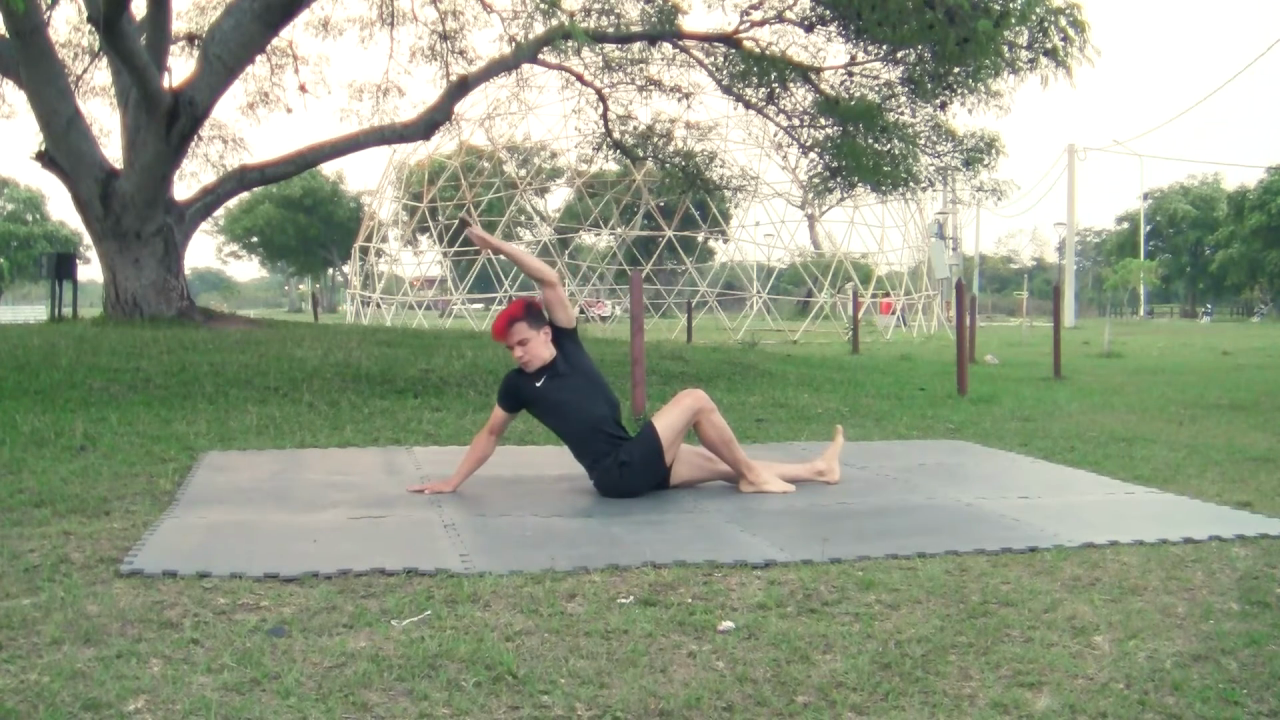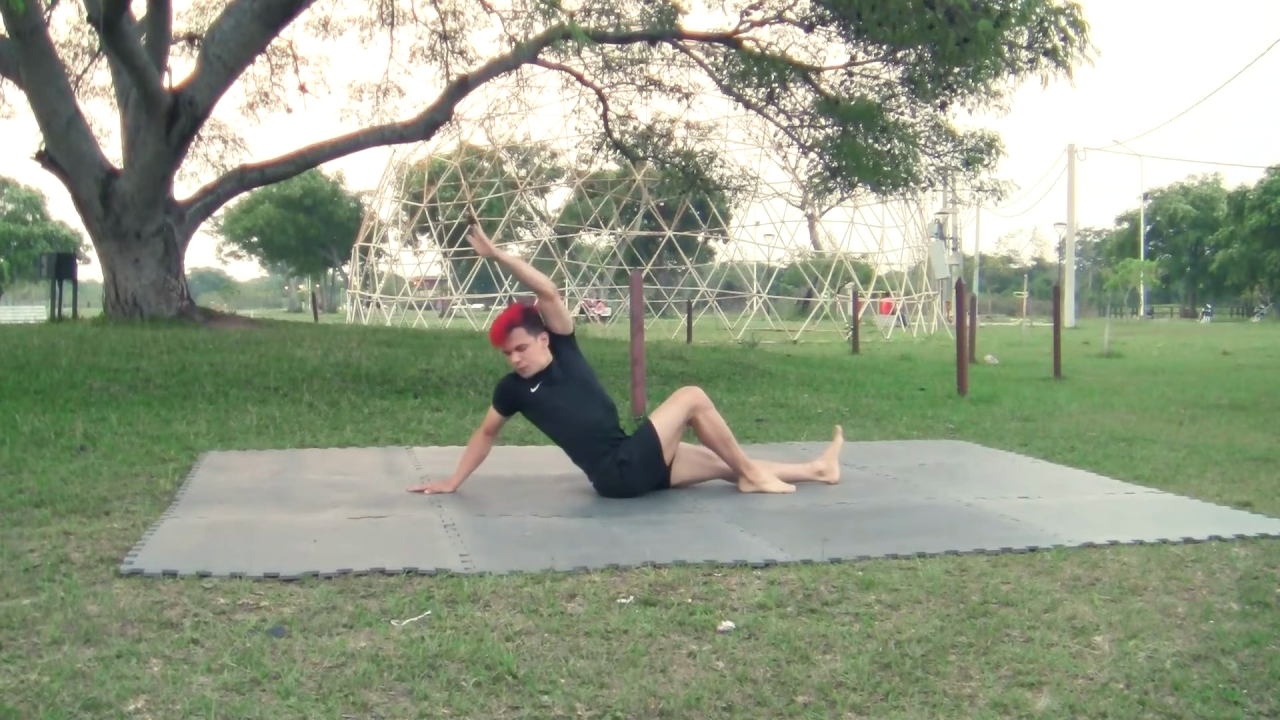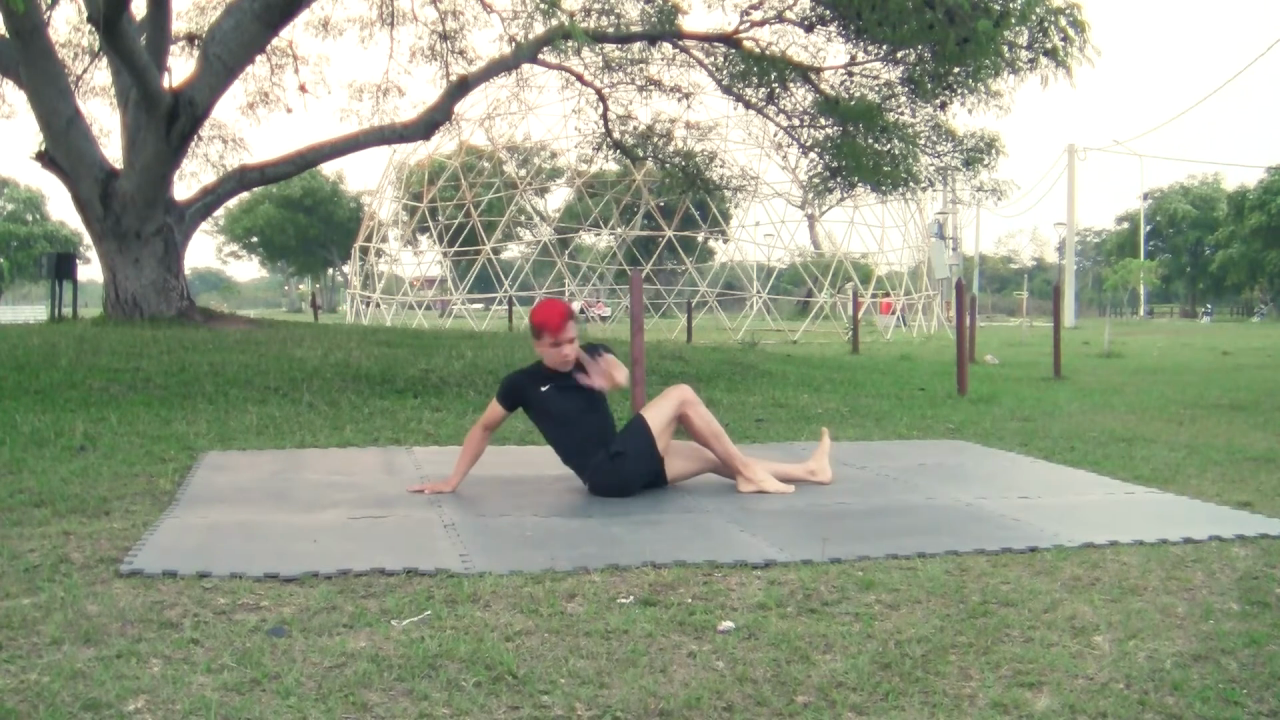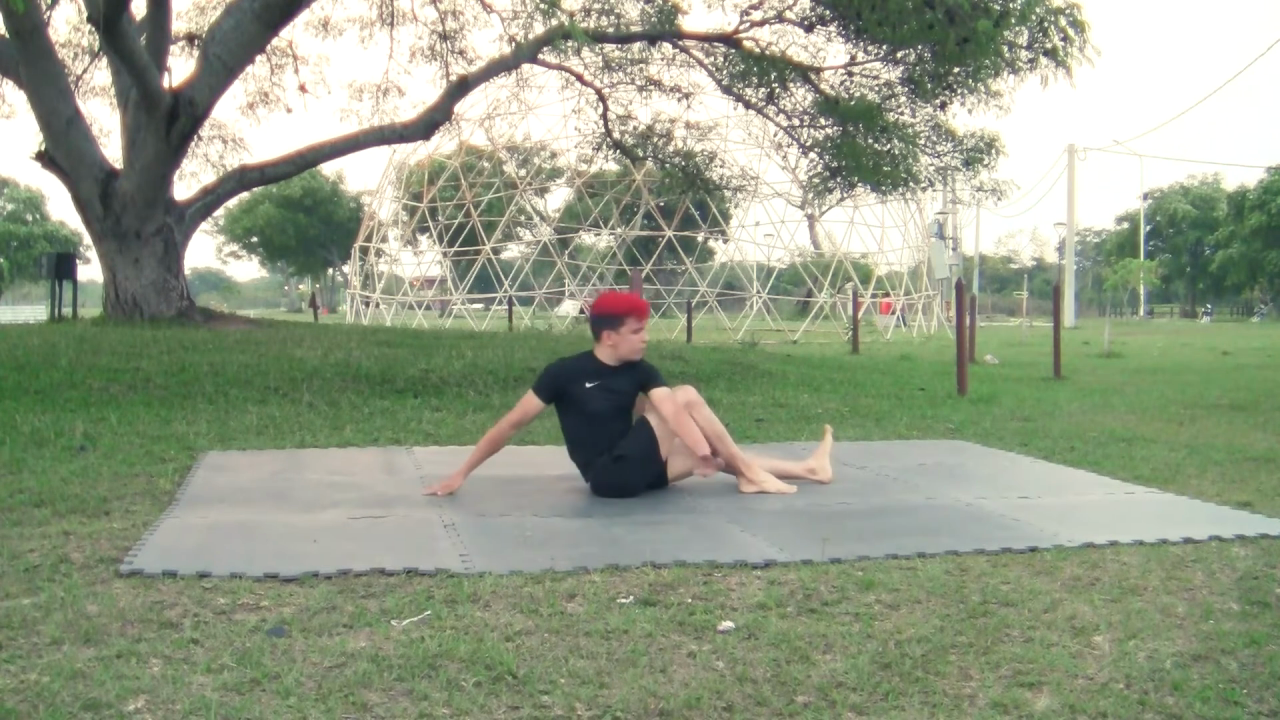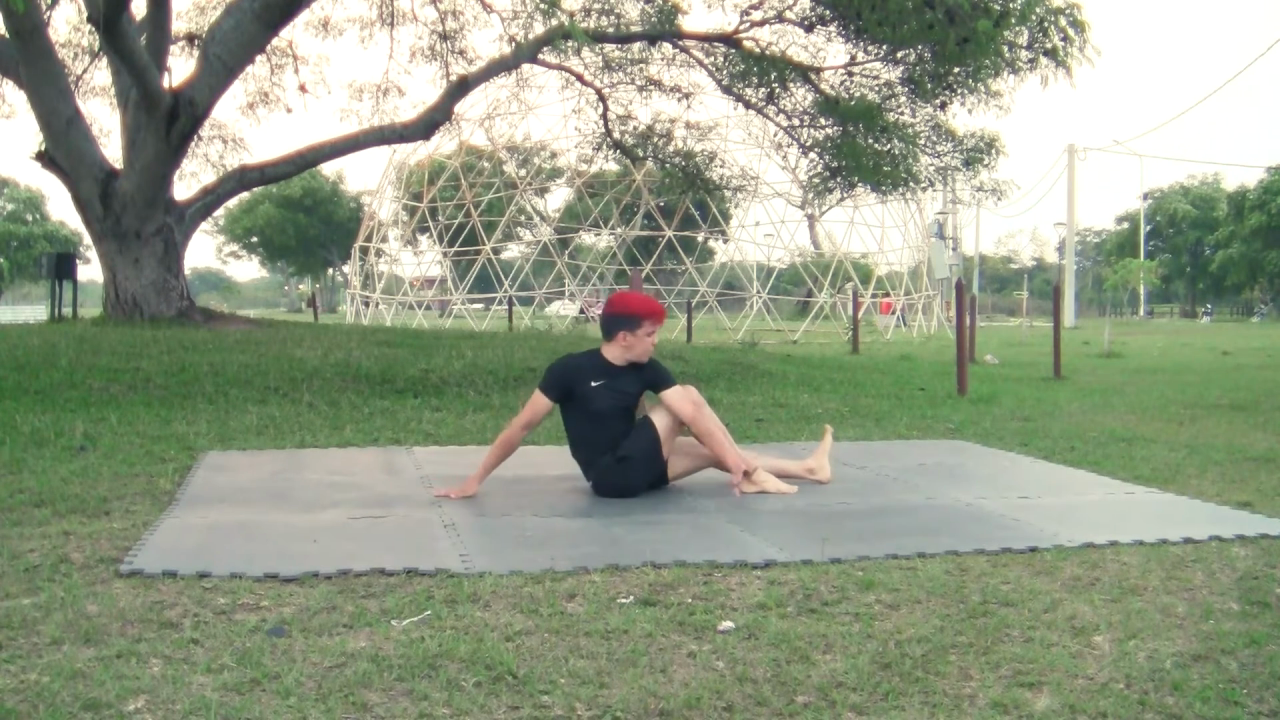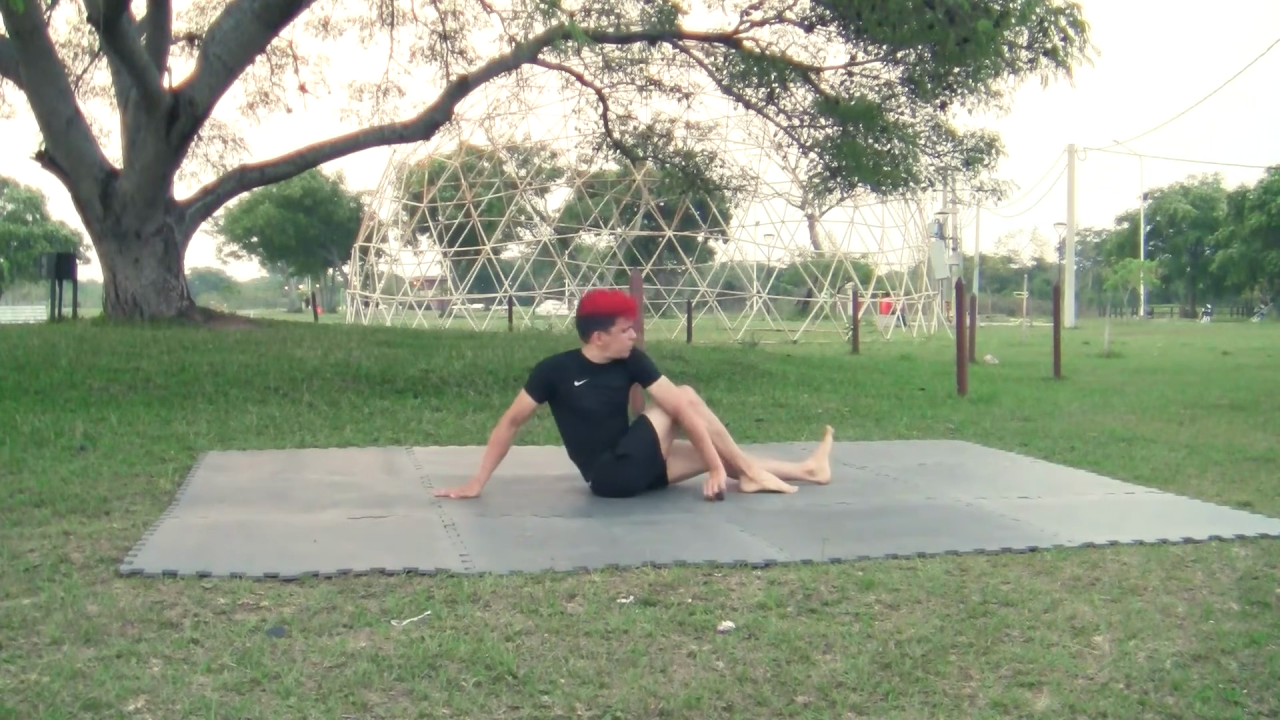
dt=0.3s
person 1, frame 1
left shoulder: (566, 343)
right shoulder: (518, 383)
left elbow: (550, 281)
right elbow: (490, 434)
left wrist: (494, 244)
right wrist: (453, 482)
left hip: (634, 463)
right hip: (618, 474)
left knee: (719, 464)
right knee: (695, 400)
left ankle: (816, 469)
right ankle: (752, 475)
person 1, frame 2
left shoulder: (563, 348)
right shoulder: (513, 388)
left elbow: (549, 297)
right elbow: (486, 434)
left wrist: (500, 256)
right wrist: (455, 481)
left hip: (633, 463)
right hip: (615, 475)
left knee: (720, 462)
right knee: (693, 397)
left ankle: (817, 470)
right ankle: (753, 475)
person 1, frame 3
left shoulder: (588, 356)
right shoulder: (521, 382)
left elbow: (621, 374)
right elbow: (482, 429)
left wrist: (607, 375)
right wrist: (453, 480)
left hip: (625, 464)
right hip: (606, 474)
left knee: (711, 455)
right knee: (680, 394)
left ankle: (807, 469)
right ankle: (748, 471)
person 1, frame 4
left shoulder: (640, 371)
right shoulder: (564, 373)
left elbow: (671, 412)
right elbow: (511, 424)
left wrist: (703, 448)
right wrist: (461, 474)
left hip: (632, 468)
right hip: (609, 476)
right knee: (686, 395)
left ankle: (807, 468)
right ankle: (748, 472)
person 1, frame 5
left shoulder: (648, 370)
right shoulder: (569, 369)
left elbow: (692, 416)
right elbow: (522, 425)
left wrist: (735, 461)
right wrist: (476, 479)
left hip: (634, 467)
right hip: (611, 477)
right knee: (689, 396)
left ankle: (805, 469)
right ankle: (752, 474)
person 1, frame 6
left shoulder: (632, 360)
right shoulder: (554, 371)
left elbow: (681, 410)
right elbow: (511, 422)
left wrist: (716, 468)
right wrist: (477, 483)
left hip: (631, 466)
right hip: (609, 477)
right knee: (686, 397)
left ankle: (805, 469)
right ankle: (748, 470)
